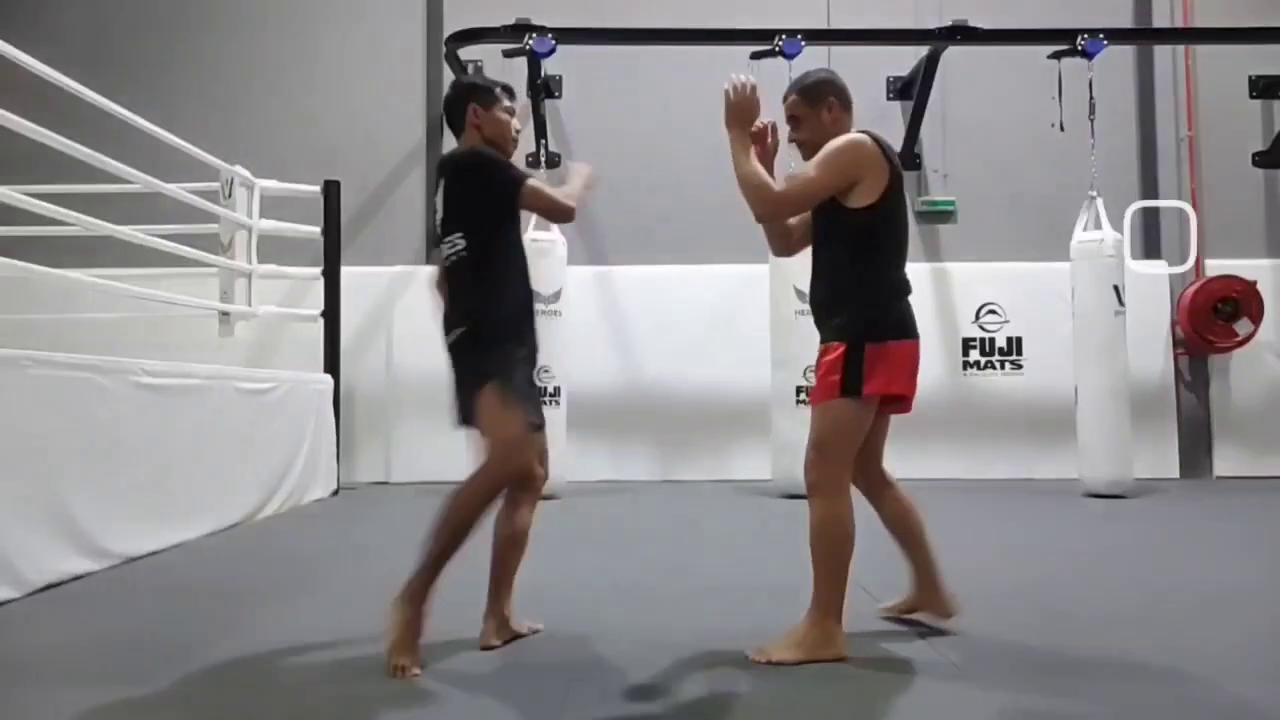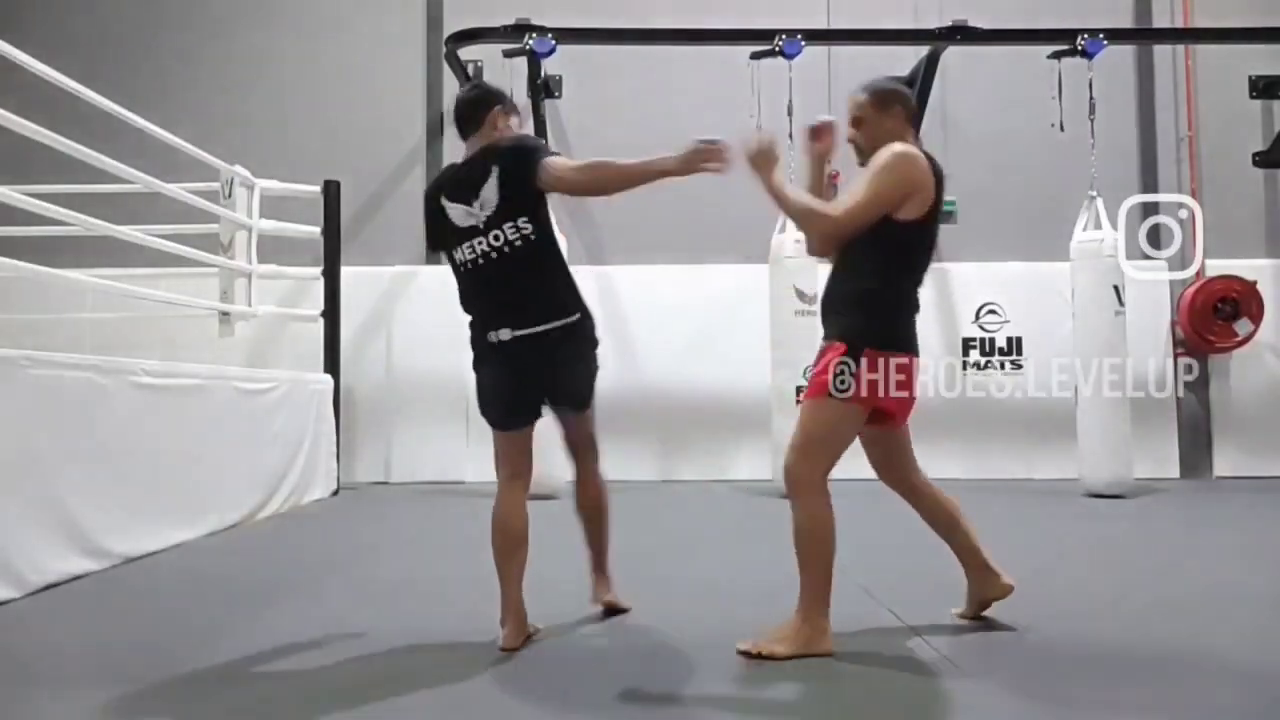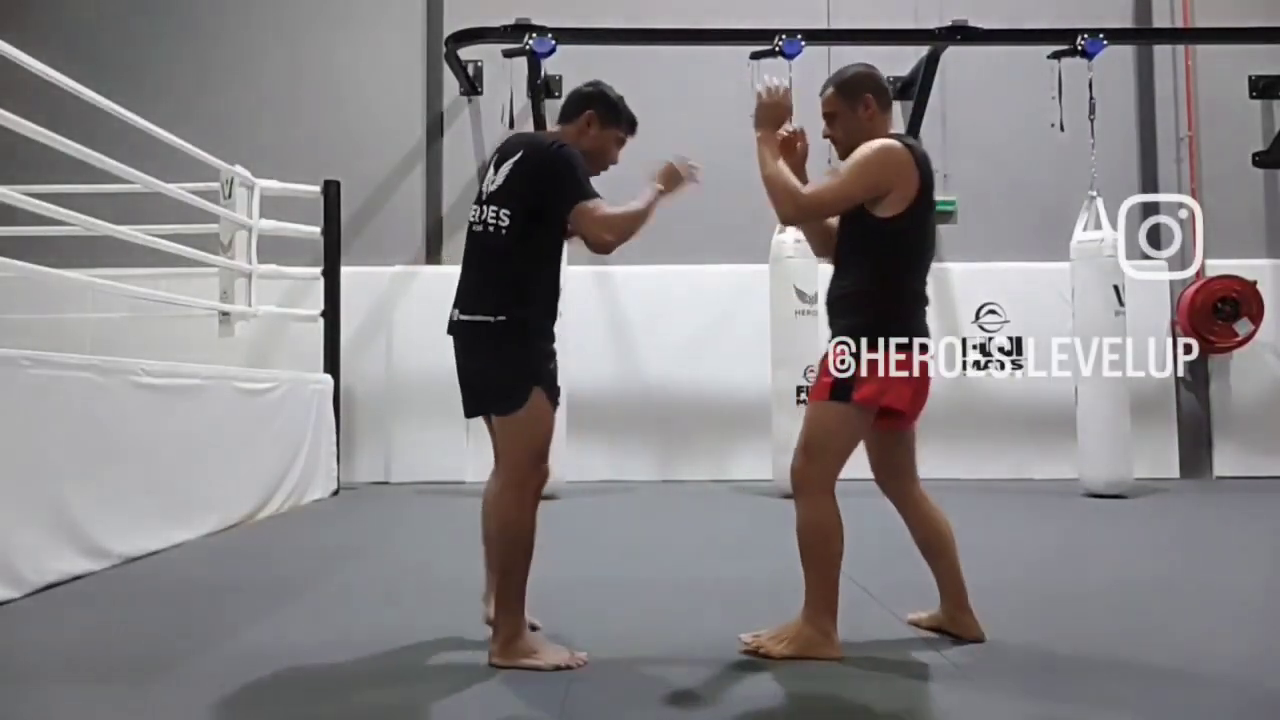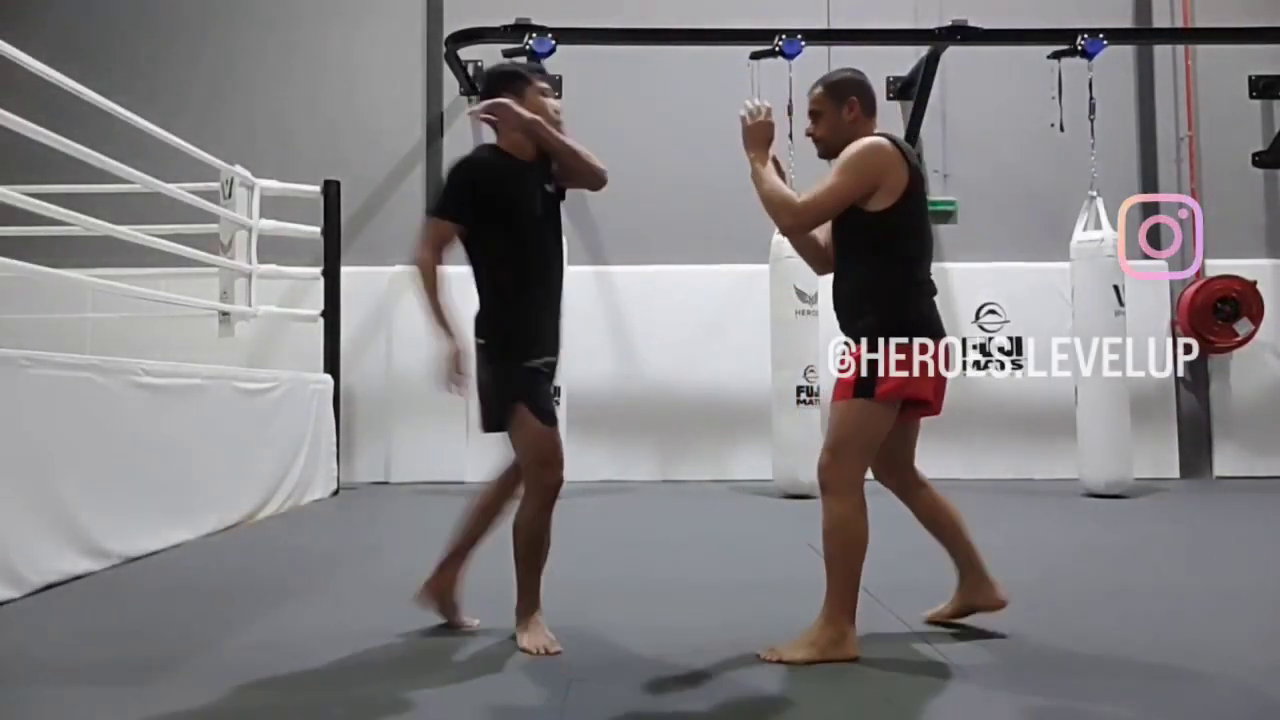
dt=0.7s
person 1, frame 1
left shoulder: (854, 150)
right shoulder: (846, 166)
left elbow: (773, 201)
right elbow: (786, 237)
left wrist: (736, 141)
right wrist: (762, 164)
left hip: (863, 339)
right hip: (877, 336)
left knee: (824, 480)
right knee: (863, 472)
left ankle: (823, 632)
right ankle: (929, 586)
person 1, frame 2
left shoulder: (901, 161)
right shoulder: (897, 175)
left elbow: (828, 229)
right elbow: (833, 242)
left wrist: (771, 176)
right wrist: (817, 168)
left hip: (864, 347)
right hip: (882, 349)
left knee: (803, 473)
right knee: (901, 473)
left ankle: (811, 626)
right ankle: (984, 577)
person 1, frame 3
left shoulder: (883, 155)
right shoulder: (889, 163)
left elbow: (793, 210)
right elbow: (829, 243)
left wrist: (767, 142)
right wrist: (793, 165)
left hip: (874, 348)
right hip: (897, 347)
left knee: (810, 476)
right knee: (900, 483)
left ankle: (817, 628)
right ankle: (958, 611)
person 1, frame 4
left shoulder: (871, 152)
right shoulder: (874, 169)
left elbow: (795, 217)
right elbow: (824, 260)
left wrist: (758, 157)
right wrist: (774, 177)
left hip: (890, 342)
right hip: (905, 341)
left knee: (838, 475)
right knee: (897, 472)
left ankle: (836, 631)
right ankle: (976, 584)
person 2, frame 1
left shoulder: (460, 181)
right shoulder: (480, 166)
left elbow: (448, 274)
right elbow: (561, 208)
right wrist: (578, 178)
left hip: (498, 344)
right hip: (489, 336)
left knee: (531, 475)
right knee: (500, 469)
left ankle: (497, 615)
right ankle: (414, 599)
person 2, frame 2
left shoulder: (437, 194)
right shoulder: (514, 154)
right elbow: (579, 179)
right wrist: (674, 165)
left hip: (496, 350)
right hip: (561, 328)
left knee: (513, 483)
right knee: (585, 462)
left ankle: (514, 620)
right ankle: (602, 581)
person 2, frame 3
left shoulder: (514, 150)
right shoulder: (555, 155)
right elbow: (603, 237)
left wrist: (573, 223)
right wrist: (658, 190)
left hip: (478, 321)
right hip: (512, 330)
left knee: (509, 470)
right knee: (525, 475)
left ankle: (501, 598)
right ankle: (513, 636)
person 2, frame 4
left shoulder: (539, 161)
right shoulder: (477, 170)
left elbow: (597, 177)
right elbow: (427, 253)
left wrist: (540, 130)
right wrist: (447, 336)
left hip: (536, 342)
right hip: (513, 347)
left knee: (522, 473)
right knee: (546, 475)
left ankle: (442, 583)
right ankle: (528, 613)
